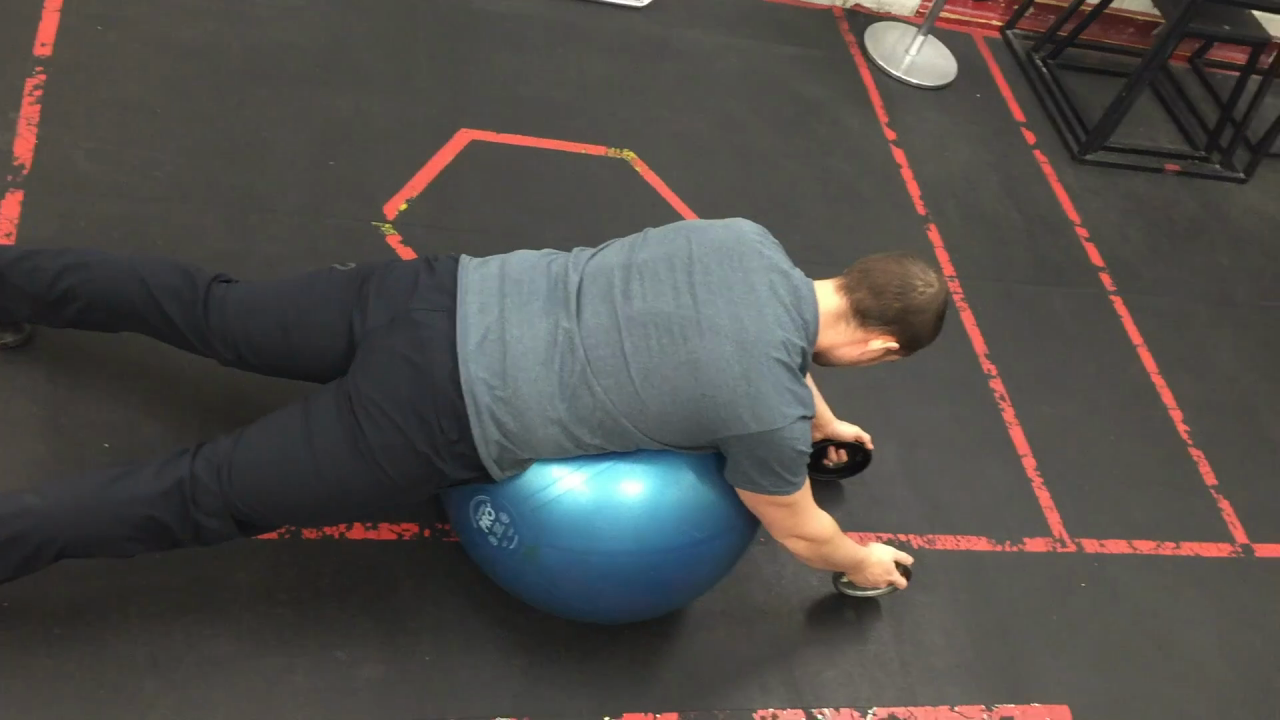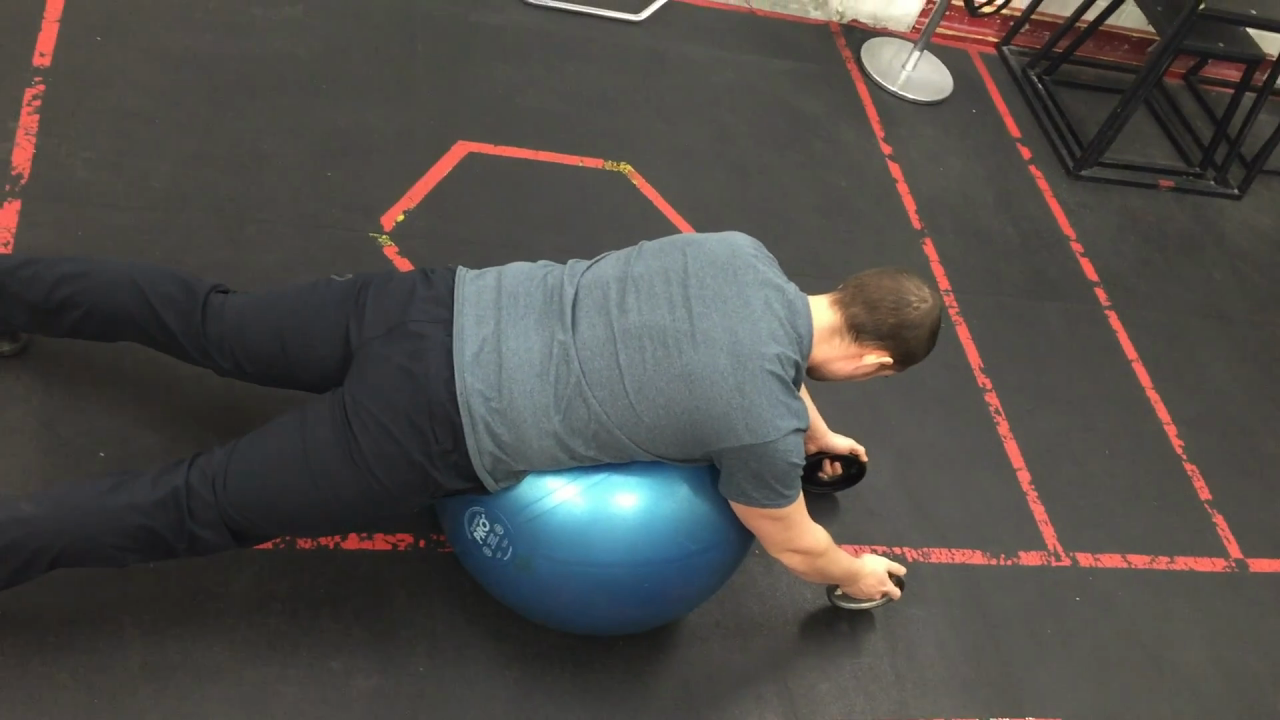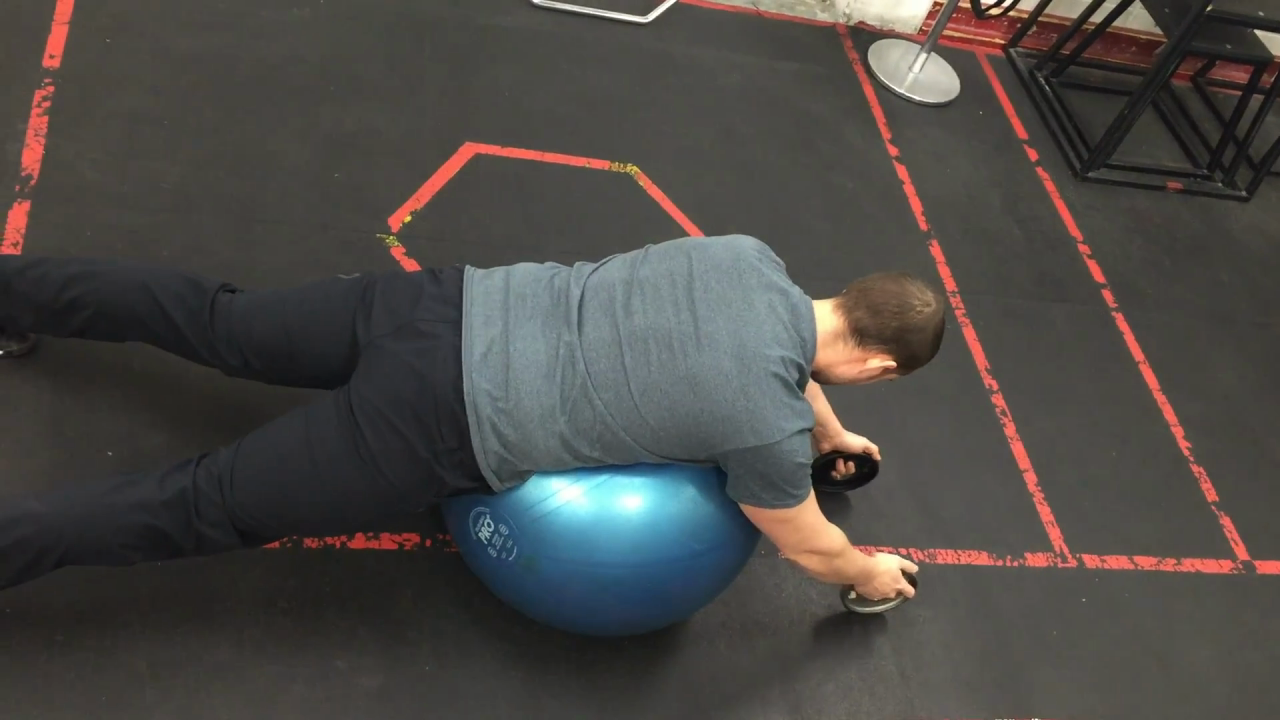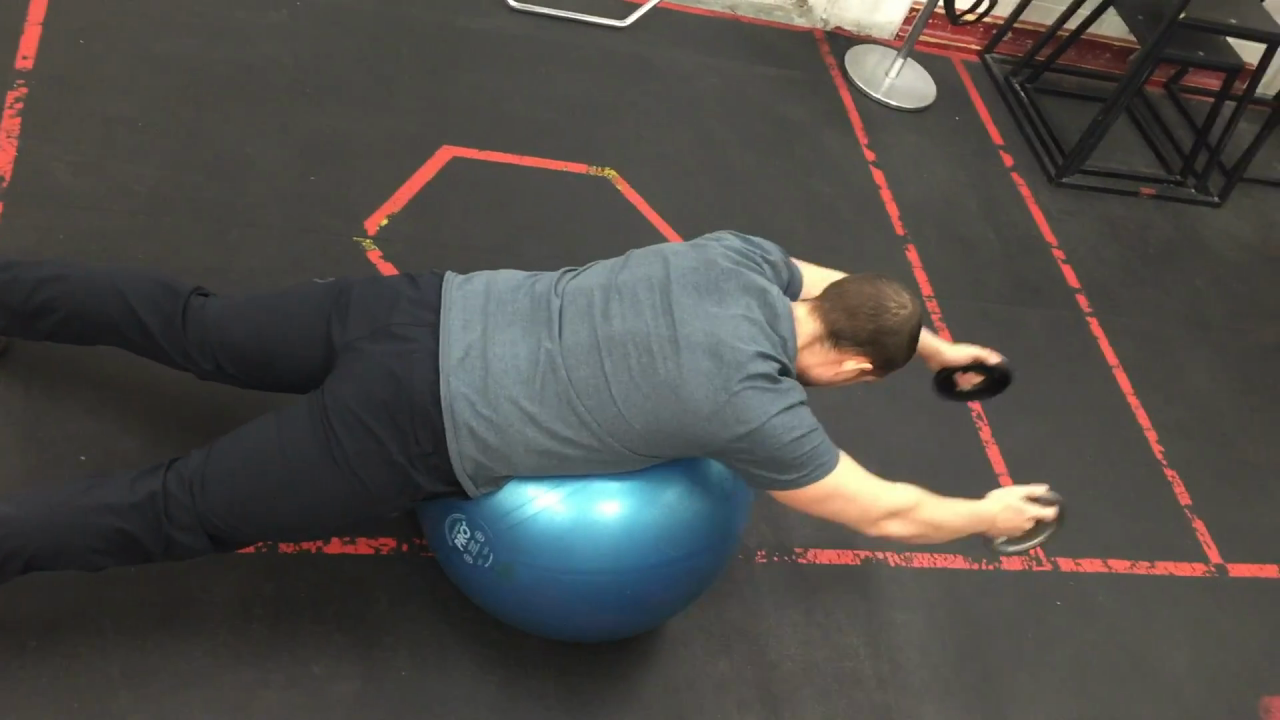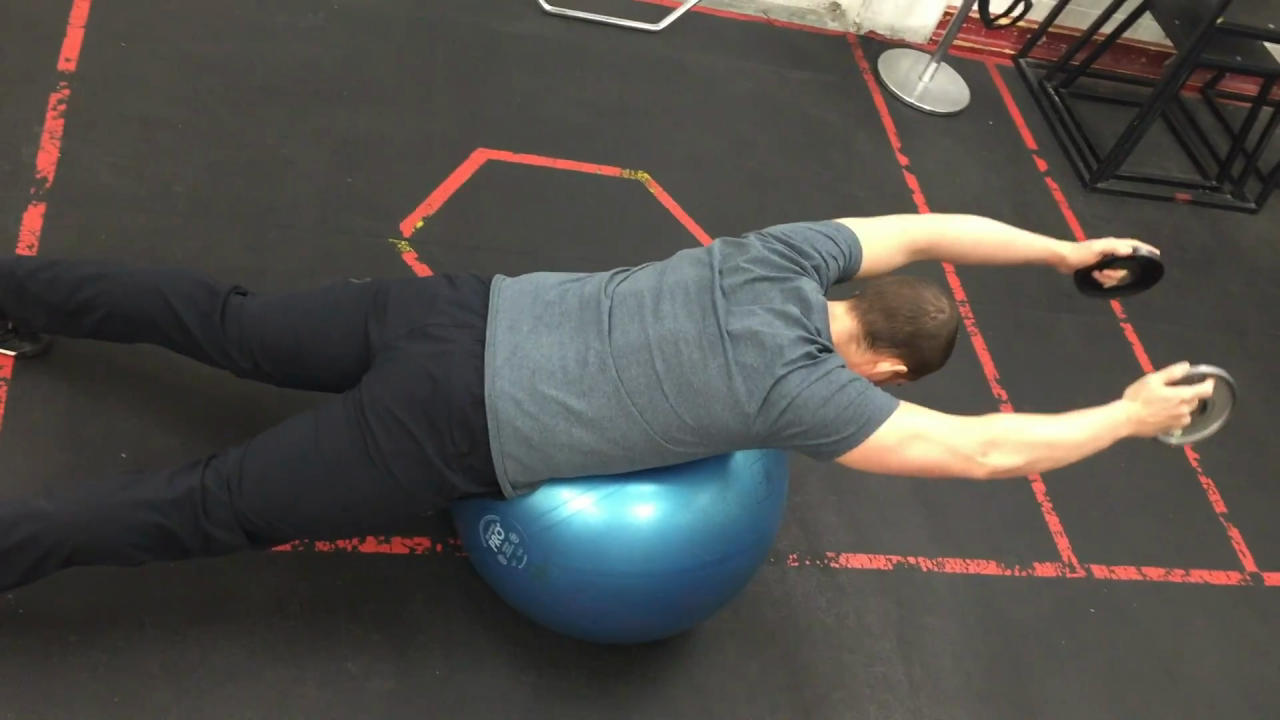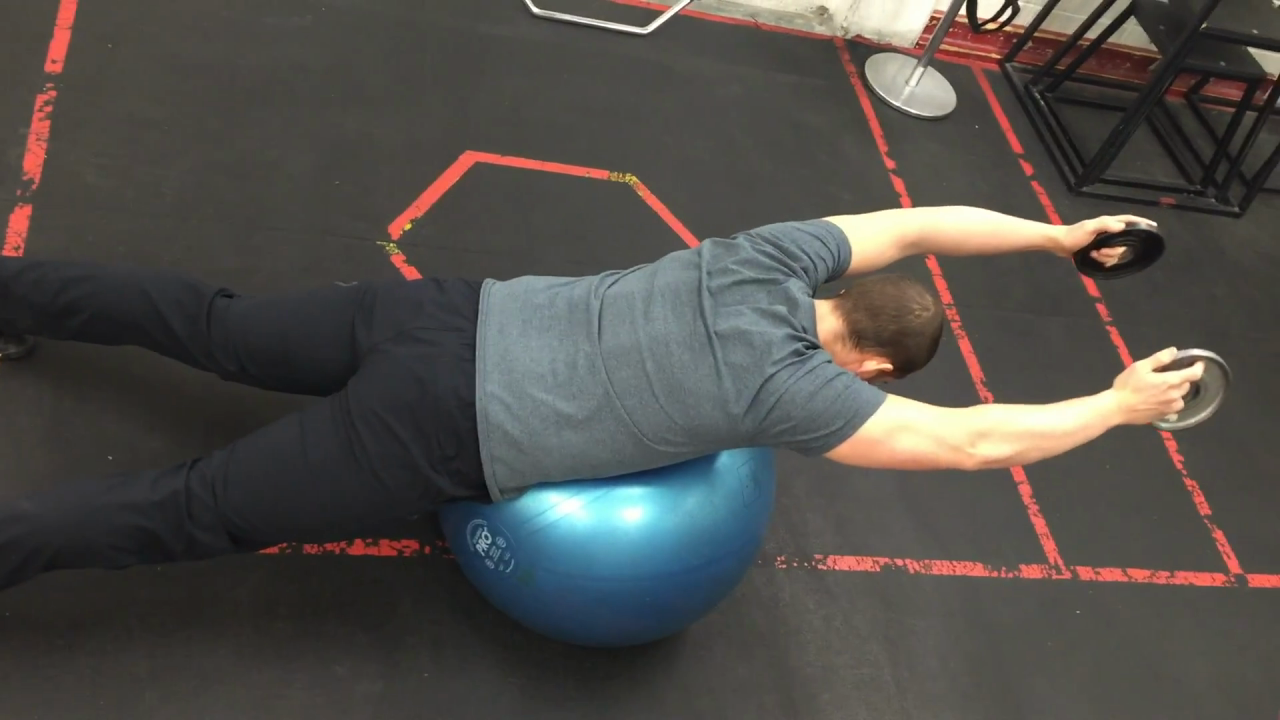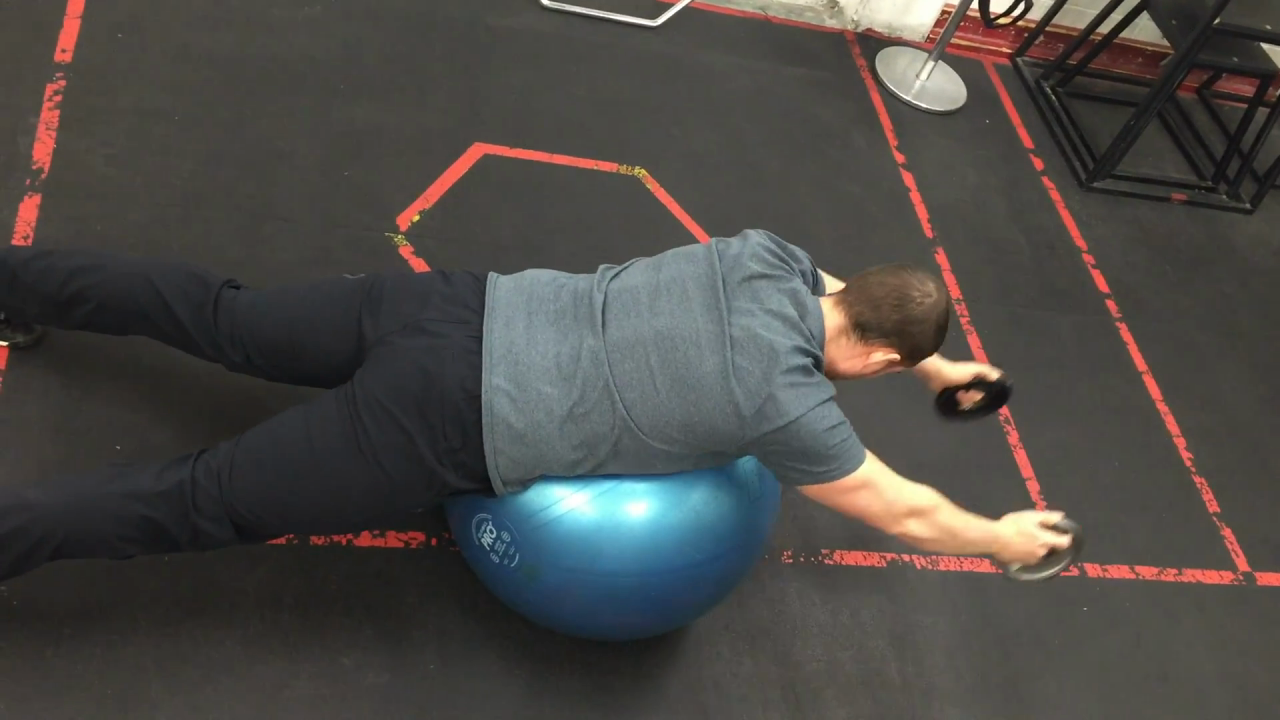
dt=0.7s
person 1, frame 1
left shoulder: (751, 244)
right shoulder: (767, 408)
right elbow: (799, 530)
left wrist: (821, 421)
right wrist: (865, 563)
left hip: (439, 297)
right hip: (434, 414)
left knee: (215, 313)
right knee: (205, 496)
person 1, frame 2
left shoulder: (745, 256)
right shoulder: (760, 422)
right elbow: (793, 544)
left wrist: (815, 434)
right wrist: (859, 575)
left hip: (433, 308)
right hip: (429, 424)
left knee: (208, 322)
right knee: (199, 506)
person 1, frame 3
left shoulder: (754, 260)
right shoulder: (763, 422)
right elbow: (809, 547)
left wrist: (831, 432)
right wrist: (872, 574)
left hip: (446, 305)
right hip: (434, 418)
left knee: (216, 322)
right knee: (204, 505)
person 1, frame 4
left shoulder: (739, 258)
right shoulder: (747, 407)
left elbow: (833, 284)
right elbow: (885, 511)
left wrist: (937, 347)
right wrist: (991, 515)
left hip: (423, 312)
right hip: (413, 424)
left knee: (192, 327)
right knee: (175, 511)
person 1, frame 5
left shoulder: (783, 257)
right shoulder: (794, 391)
left elbow: (925, 229)
right elbow: (985, 451)
left wrist: (1066, 251)
right wrist: (1134, 415)
left hip: (460, 312)
right hip: (454, 428)
left knee: (232, 327)
right knee: (213, 507)
person 1, frame 6
left shoulder: (767, 257)
right shoulder: (783, 389)
left elbow: (913, 224)
right elbow: (971, 442)
left wrist: (1064, 234)
right wrist: (1123, 405)
left hip: (446, 318)
right hip: (439, 431)
left knee: (218, 331)
right knee: (200, 511)
person 1, frame 7
left shoulder: (770, 256)
right shoulder: (782, 405)
left elbow: (839, 308)
right elbow: (904, 513)
left wrist: (940, 367)
right wrist: (1003, 537)
left hip: (457, 305)
right hip: (444, 420)
left knee: (222, 317)
right knee: (202, 504)
